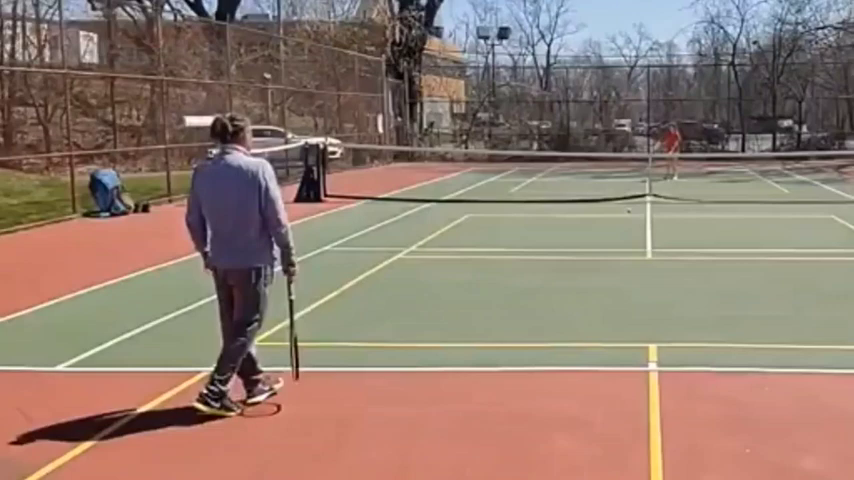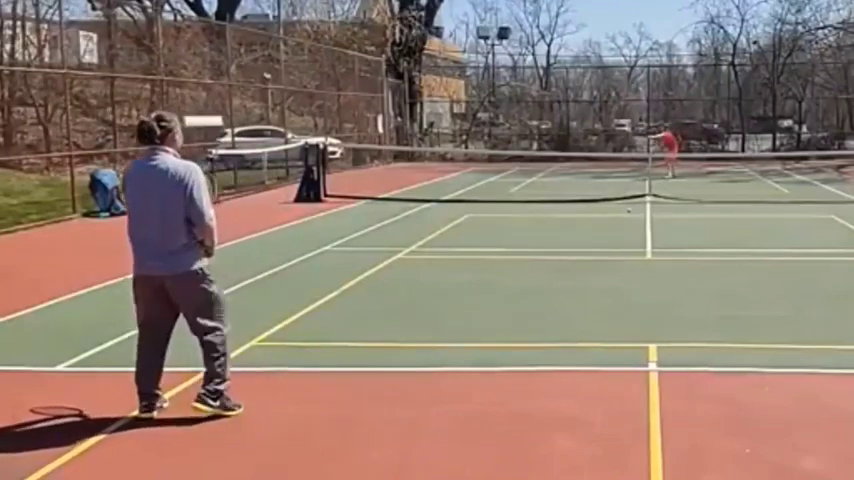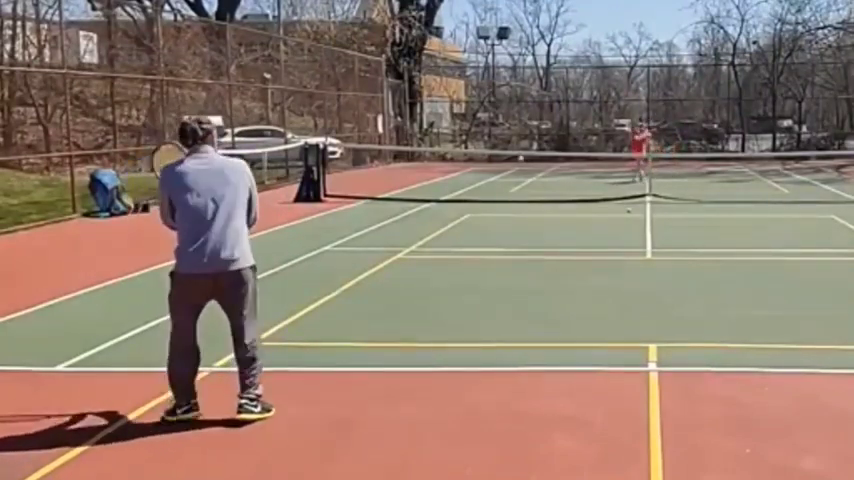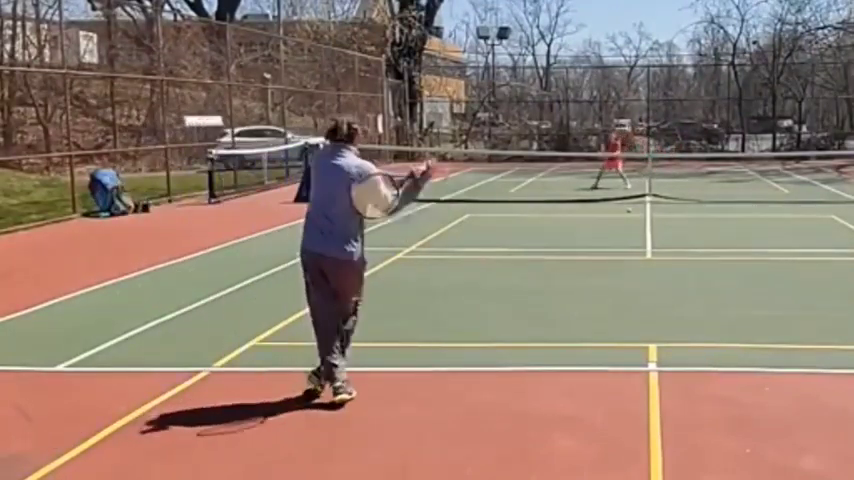
dt=1s
person 1, frame 1
left shoulder: (203, 171)
right shoulder: (258, 168)
left elbow: (193, 220)
right elbow: (276, 217)
left wrist: (206, 251)
right wrist: (288, 253)
left hip: (220, 262)
right hip: (252, 261)
left knee: (234, 325)
right knee: (243, 328)
left ankle: (254, 381)
right ankle: (215, 393)
person 1, frame 2
left shoulder: (132, 173)
right shoulder: (187, 171)
left elbow: (137, 216)
right elbow: (205, 223)
right wrist: (209, 246)
left hip: (145, 268)
right hip: (184, 266)
left knee: (151, 334)
right knee: (213, 325)
left ankle: (148, 398)
right ankle: (213, 392)
person 1, frame 3
left shoulder: (172, 174)
right shoulder: (239, 168)
left elbow: (169, 220)
right elbow: (252, 217)
left hip: (191, 267)
right hip: (236, 264)
left knee: (183, 335)
right knee: (245, 334)
left ankle: (185, 402)
right ankle: (249, 398)
person 1, frame 4
left shoulder: (320, 158)
right shoulder: (364, 170)
left wrist: (406, 180)
right wrist: (418, 183)
left hip: (312, 251)
right hip: (345, 255)
left knee: (324, 319)
right knee: (346, 317)
left ankle: (334, 379)
right ankle: (325, 372)
